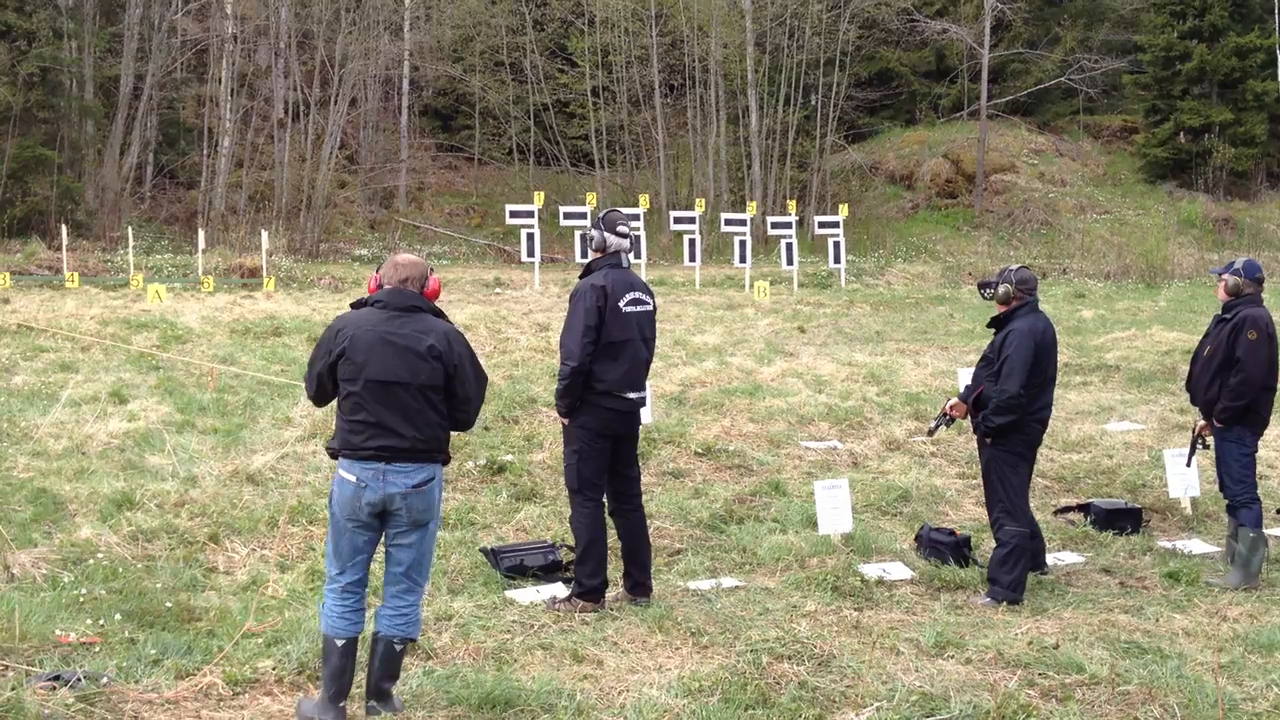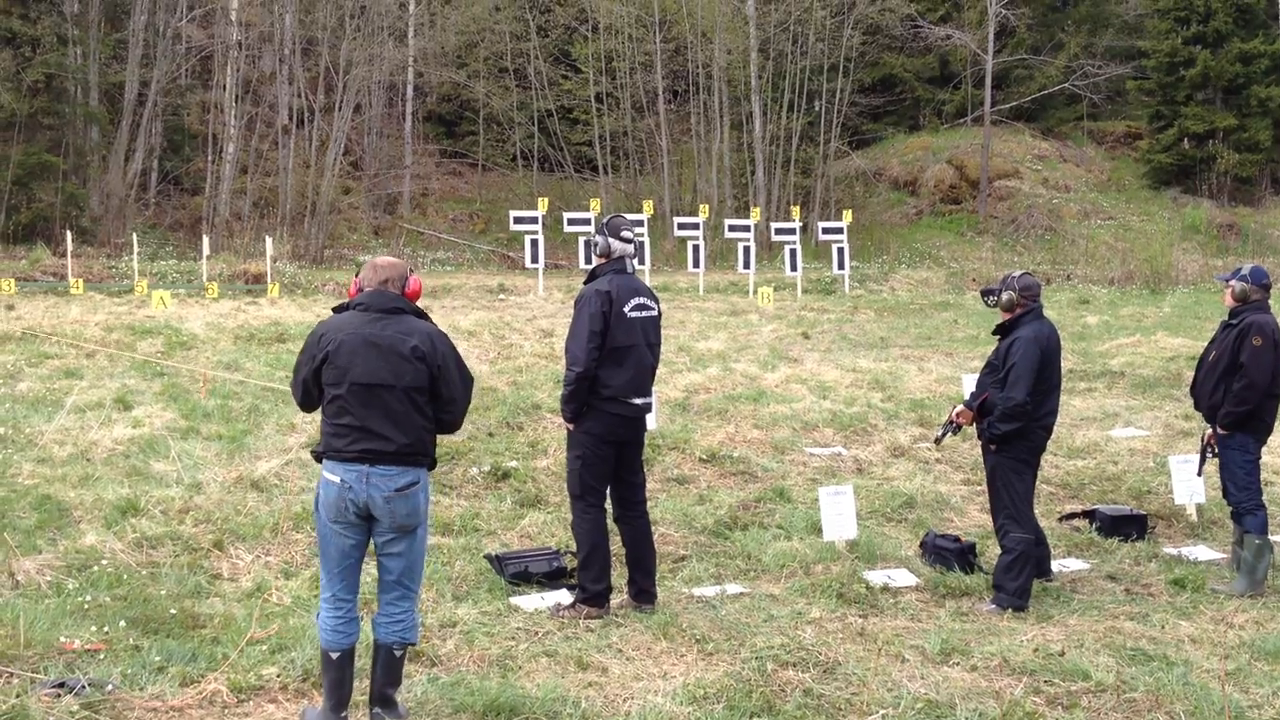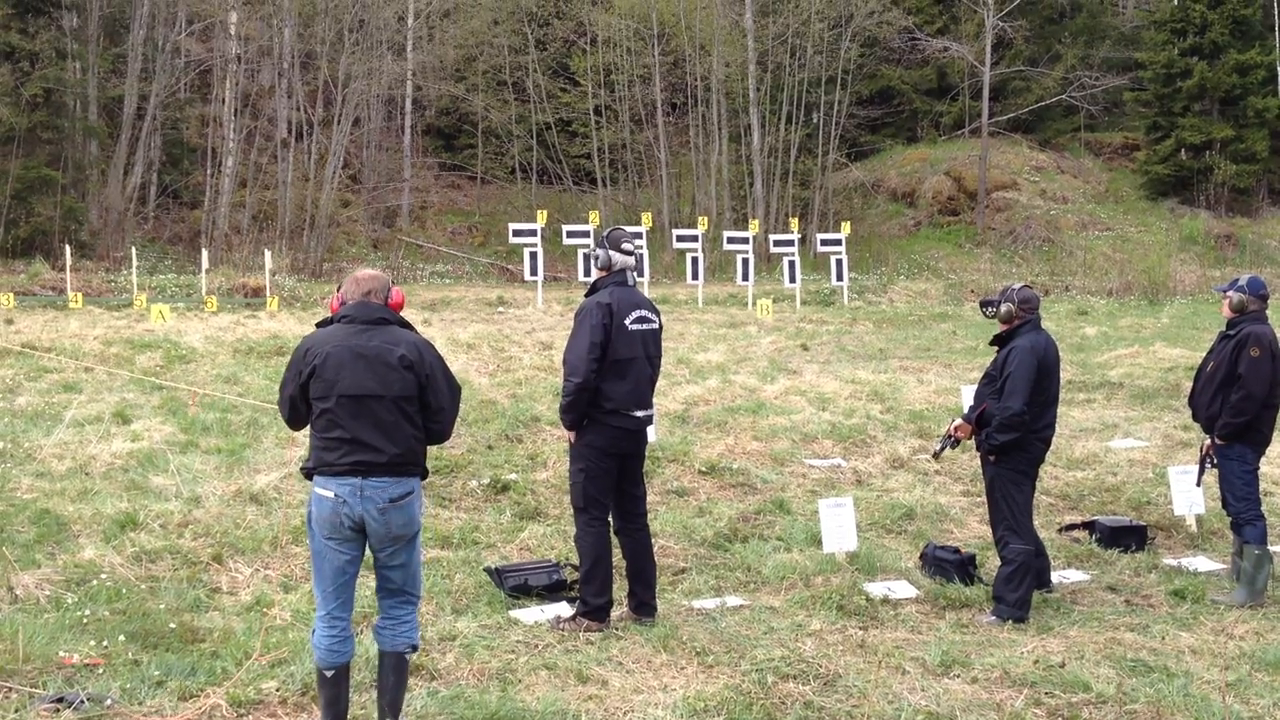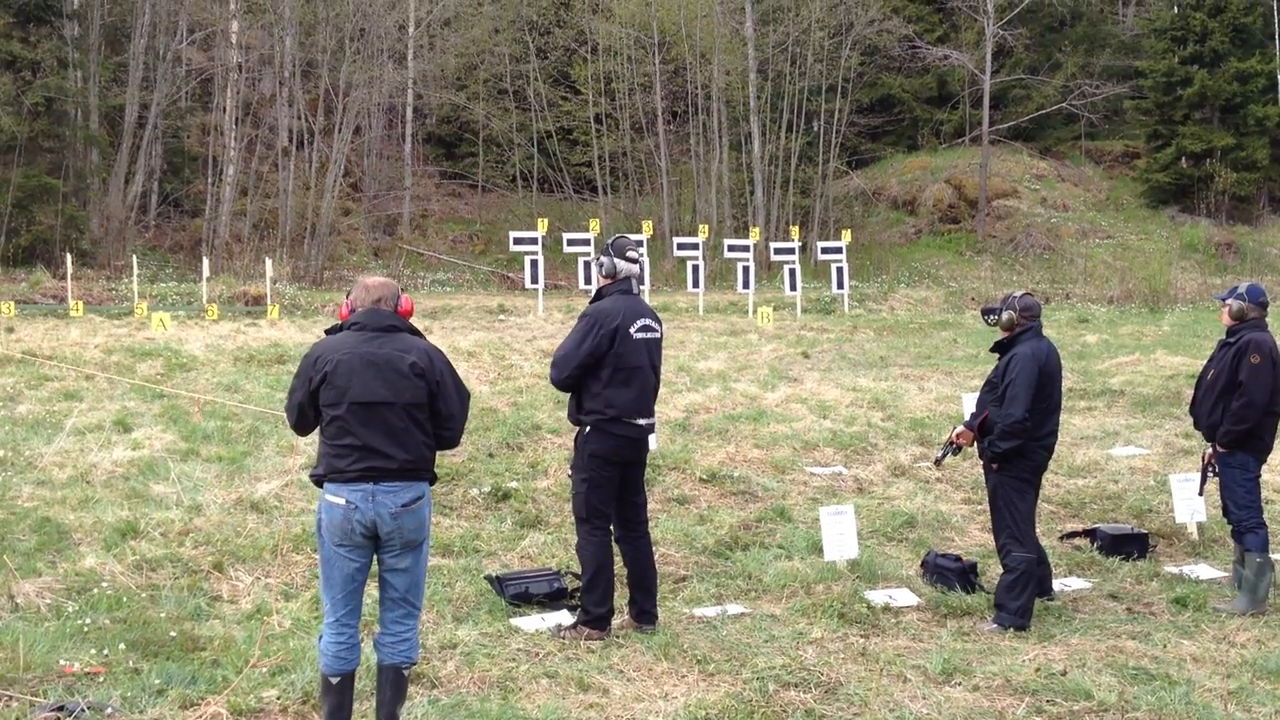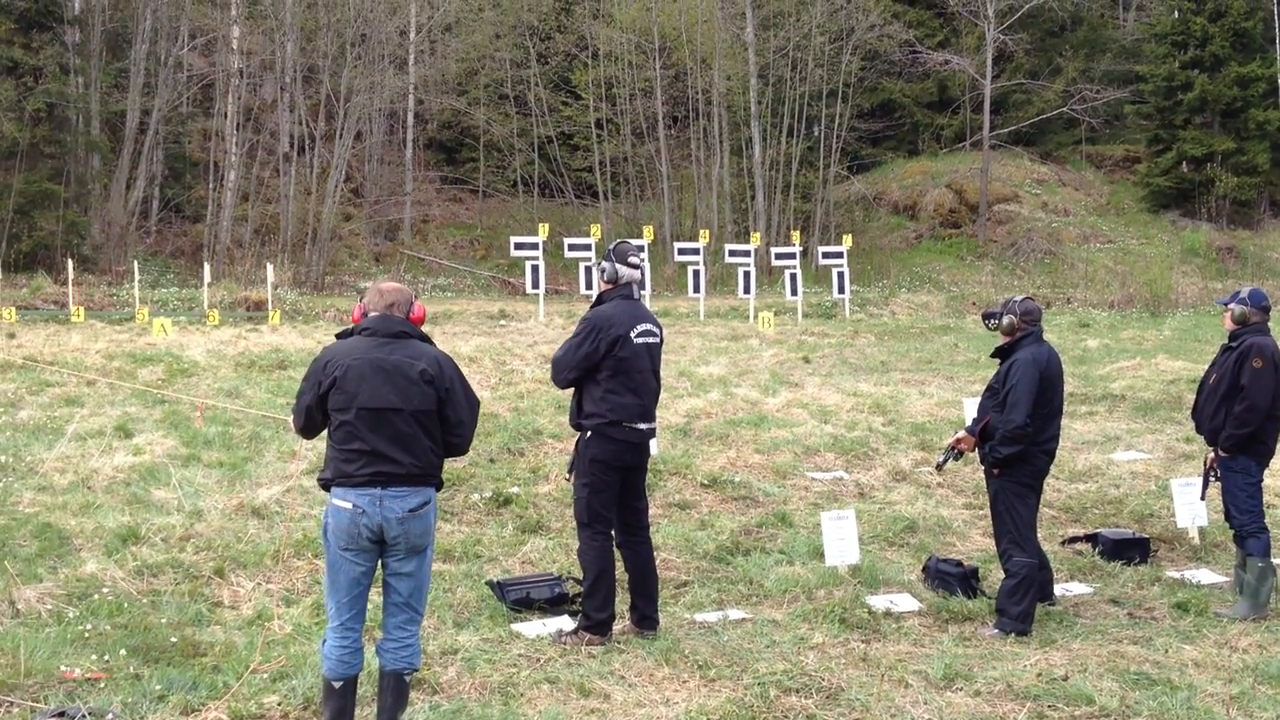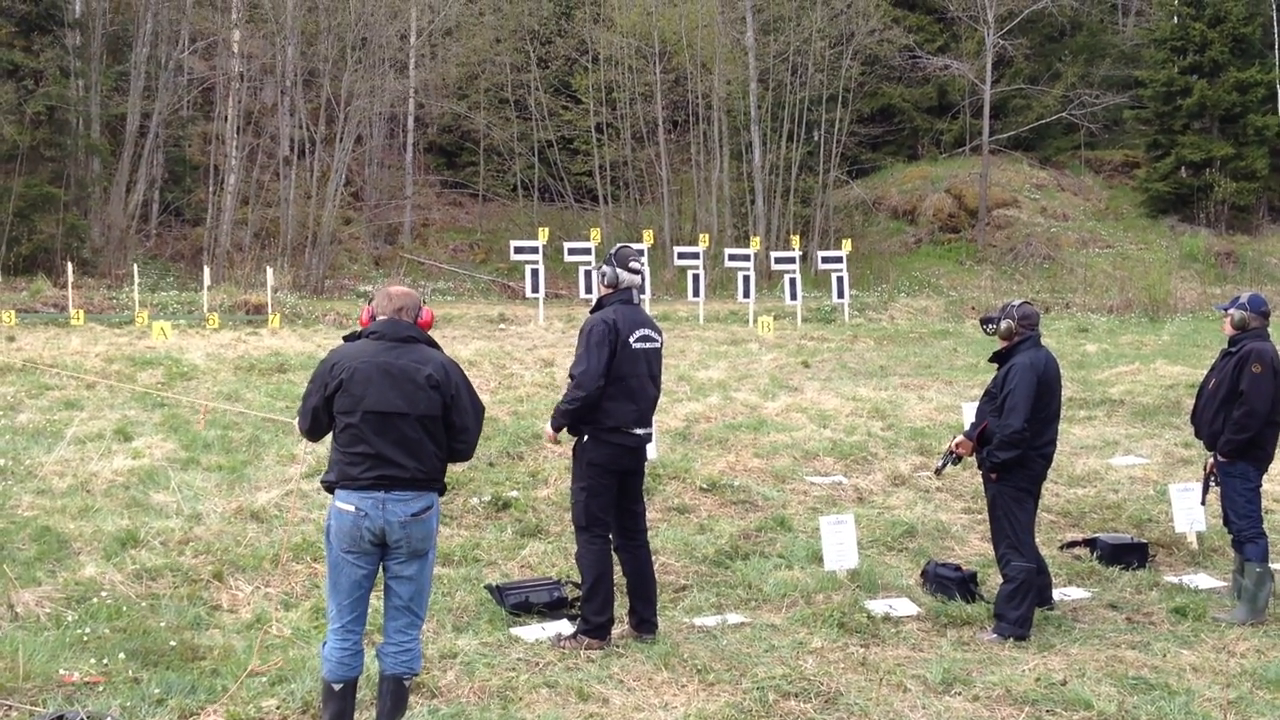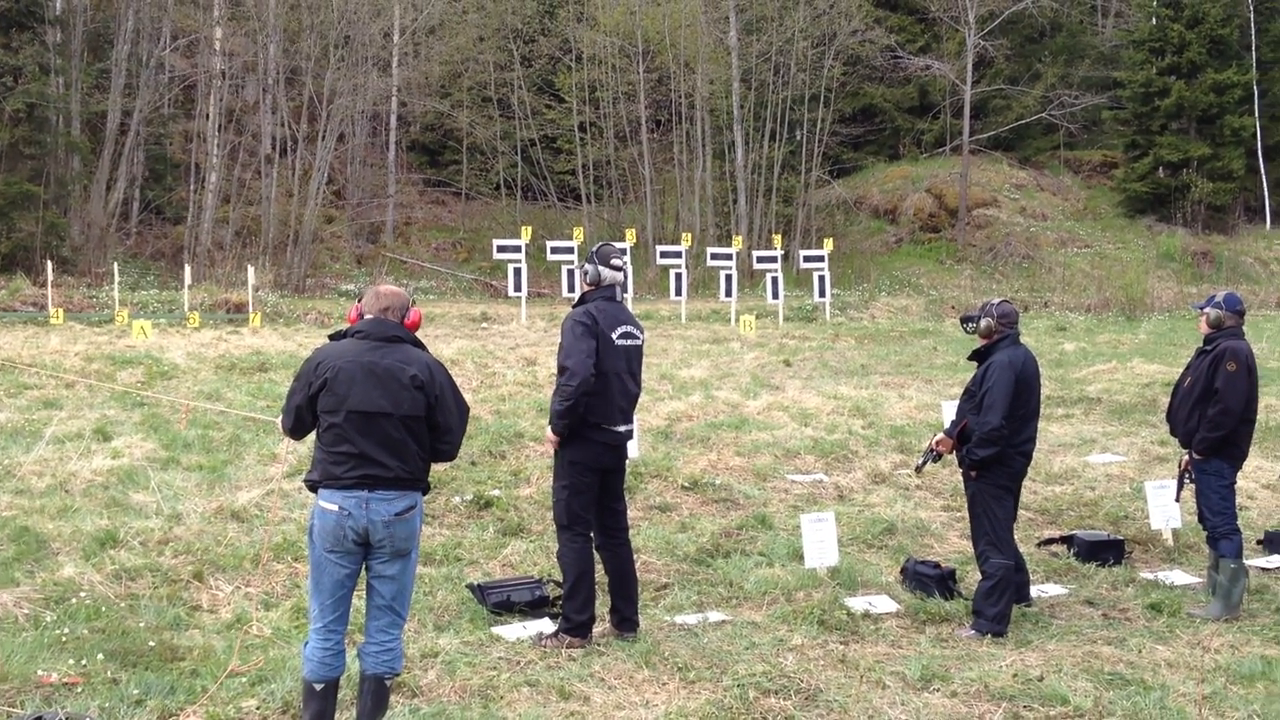
dt=0.4s
person 1, frame 1
left shoulder: (345, 328)
right shoulder: (444, 335)
left elbow: (317, 391)
right elbow: (466, 413)
left hip: (356, 473)
right hip: (418, 477)
left knee: (344, 586)
right knee: (403, 591)
person 1, frame 2
left shoulder: (329, 331)
right shoulder: (428, 337)
left elbow: (305, 398)
right elbow: (453, 415)
left hip: (340, 477)
right hip: (404, 480)
left knee: (337, 598)
right knee: (398, 599)
person 1, frame 3
left shoulder: (314, 346)
right shoulder: (415, 347)
left elbow: (292, 415)
right elbow: (442, 425)
left hip: (333, 491)
right hip: (397, 491)
left knee: (333, 613)
right knee: (400, 606)
person 1, frame 4
left shoulder: (324, 353)
right shoulder: (425, 354)
left elbow: (299, 421)
right elbow: (451, 431)
left hip: (343, 497)
right hip: (407, 497)
left knee: (340, 621)
right knee: (400, 619)
person 1, frame 5
left shoulder: (334, 358)
right shoulder: (435, 362)
left elbow: (304, 424)
right elbow: (459, 439)
left hip: (350, 502)
right hip: (414, 502)
left knee: (343, 626)
right knee: (403, 625)
person 1, frame 6
left shoulder: (341, 360)
right shoulder: (441, 367)
left elbow: (309, 427)
right elbow: (464, 445)
left hip: (353, 504)
right hip: (416, 507)
left knee: (344, 627)
right knee: (403, 630)
person 1, frame 7
left shoulder: (326, 358)
right shoulder: (426, 367)
left elbow: (292, 425)
right elbow: (448, 445)
left hip: (336, 503)
right hip: (399, 507)
left knee: (326, 627)
right knee: (385, 629)
person 2, frame 1
left shoulder: (593, 287)
right shoulder: (641, 289)
left elbow: (575, 355)
left wrist: (564, 404)
left hip: (592, 409)
right hip: (629, 407)
left knee: (586, 499)
right knee: (627, 497)
left ankle: (587, 593)
right ankle: (637, 586)
person 2, frame 2
left shoulder: (597, 292)
right shoulder: (646, 295)
left elbow: (581, 360)
left wrist: (569, 409)
left hip: (598, 415)
right hip: (634, 413)
left knee: (588, 504)
right knee: (632, 503)
left ankle: (591, 599)
right ankle: (642, 592)
person 2, frame 3
left shoulder: (599, 305)
right shoulder: (647, 308)
left elbow: (580, 370)
left wrist: (569, 417)
left hip: (600, 427)
right hip: (636, 425)
left knee: (592, 518)
right knee: (632, 515)
left ankle: (593, 612)
right ankle: (642, 605)
person 2, frame 4
left shoulder: (602, 313)
right shoulder: (649, 316)
left elbow: (562, 370)
left wrist: (576, 381)
left hip: (602, 434)
right hip: (638, 432)
left knee: (593, 526)
right knee: (634, 523)
left ankle: (594, 621)
right ankle: (643, 613)
person 2, frame 5
left shoulder: (602, 317)
right shoulder: (650, 321)
left elbow: (562, 372)
left wrist: (585, 364)
left hip: (604, 439)
right hip: (640, 437)
left knee: (595, 531)
right knee: (635, 528)
left ankle: (595, 626)
right ankle: (645, 618)
person 2, frame 6
left shoulder: (603, 322)
right shoulder: (650, 327)
left elbow: (584, 387)
left wrist: (557, 422)
left hip: (601, 443)
right hip: (636, 442)
left knee: (593, 534)
right knee: (632, 532)
left ankle: (594, 630)
right ankle: (644, 622)
person 2, frame 7
left shoulder: (585, 317)
right shoulder: (631, 323)
left elbow: (576, 377)
left wrist: (557, 425)
left hip: (583, 441)
right hip: (616, 439)
left knee: (574, 532)
right knee: (613, 530)
left ankle: (575, 629)
right ankle: (625, 620)
person 3, frame 1
left shoulder: (1021, 331)
right shoulder: (1034, 323)
left elbow: (1010, 391)
right elbow: (994, 375)
left wrist: (987, 426)
right wrist: (966, 398)
left hip: (1009, 432)
right hip: (1022, 428)
left knee: (1006, 508)
right knee: (1014, 500)
left ankle: (1005, 589)
right ankle: (1033, 558)
person 3, frame 2
left shoulder: (1026, 338)
right shoulder: (1037, 329)
left elbow: (1016, 398)
right elbow: (998, 382)
left wrist: (993, 433)
right wrist: (972, 405)
left hip: (1013, 439)
right hip: (1024, 435)
left knee: (1011, 515)
right knee: (1018, 506)
left ankle: (1010, 595)
right ankle: (1038, 565)
person 3, frame 3
left shoulder: (1023, 348)
right shoulder: (1037, 341)
left elbow: (1013, 409)
right elbow: (997, 394)
left wrist: (991, 444)
right wrist: (971, 418)
left hip: (1012, 450)
right hip: (1025, 445)
left knee: (1010, 525)
right knee: (1017, 517)
left ankle: (1010, 606)
right ankle: (1038, 576)
person 3, frame 4
left shoulder: (1024, 355)
right shoulder: (1039, 348)
left elbow: (1015, 415)
right elbow: (1000, 401)
left wrist: (994, 451)
right wrist: (973, 425)
left hip: (1014, 457)
right hip: (1029, 452)
left knee: (1012, 534)
right knee: (1020, 525)
left ankle: (1011, 614)
right ankle: (1039, 584)
person 3, frame 5
left shoulder: (1025, 361)
right shoulder: (1040, 353)
left elbow: (1016, 421)
right elbow: (1001, 407)
left wrist: (996, 458)
right wrist: (974, 431)
left hip: (1015, 463)
right hip: (1030, 458)
left knee: (1014, 539)
right knee: (1022, 531)
left ankle: (1013, 620)
right ankle: (1041, 589)
person 3, frame 6
left shoulder: (1023, 365)
right shoulder: (1039, 358)
left elbow: (1014, 426)
right elbow: (999, 411)
left wrist: (993, 462)
right wrist: (972, 435)
left hip: (1013, 467)
right hip: (1028, 462)
left knee: (1012, 543)
right knee: (1020, 535)
left ankle: (1011, 624)
right ankle: (1039, 594)
person 3, frame 7
left shoulder: (1001, 363)
right shoulder: (1019, 356)
left elbow: (992, 423)
right elbow: (978, 409)
left wrist: (972, 459)
right wrist: (952, 433)
left hip: (993, 464)
right hip: (1009, 459)
left knee: (991, 541)
right knee: (1000, 531)
left ankle: (989, 621)
right ankle: (1017, 590)
person 4, frame 1
left shoulder: (1252, 320)
right shoulder: (1231, 316)
left elbow: (1249, 375)
left wrist: (1222, 415)
right wrist: (1209, 414)
left hip: (1238, 423)
right hip: (1227, 421)
left knee: (1242, 493)
right knee: (1233, 491)
left ankle: (1245, 572)
right ankle: (1235, 557)
person 4, frame 2
right shoulder: (1239, 322)
left elbow: (1253, 381)
left wrist: (1226, 421)
right wrist: (1216, 421)
left hip: (1241, 429)
right hip: (1231, 427)
left knee: (1246, 499)
right knee: (1237, 497)
left ankle: (1251, 579)
right ankle: (1240, 565)
person 4, frame 3
right shoulder: (1237, 333)
left elbow: (1250, 392)
left wrist: (1223, 432)
right wrist: (1215, 433)
left hip: (1240, 440)
right hip: (1230, 438)
left knee: (1245, 509)
right knee: (1237, 507)
left ankle: (1251, 589)
right ankle: (1240, 574)
person 4, frame 4
right shoulder: (1236, 341)
left elbow: (1251, 400)
left wrist: (1225, 440)
right wrist: (1216, 440)
left hip: (1241, 448)
right hip: (1231, 446)
left knee: (1247, 517)
right knee: (1237, 515)
left ankle: (1253, 597)
right ankle: (1241, 582)
person 4, frame 5
right shoulder: (1239, 345)
left wrist: (1227, 444)
right wrist: (1218, 445)
left hip: (1244, 452)
right hip: (1233, 450)
left knee: (1249, 521)
right knee: (1239, 519)
right ankle: (1243, 586)
person 4, frame 6
right shoulder: (1238, 351)
left elbow: (1252, 409)
left wrist: (1225, 449)
right wrist: (1217, 450)
left hip: (1242, 457)
right hip: (1232, 456)
left knee: (1247, 527)
right knee: (1238, 524)
left ankle: (1252, 606)
right ankle: (1241, 591)
person 4, frame 7
left shoulder: (1232, 352)
right shoulder: (1214, 349)
left elbow: (1227, 407)
left wrist: (1201, 446)
right wrist: (1192, 448)
left hip: (1217, 455)
right hip: (1207, 453)
left knee: (1222, 523)
right knee: (1212, 521)
left ankle: (1227, 602)
right ankle: (1216, 587)
